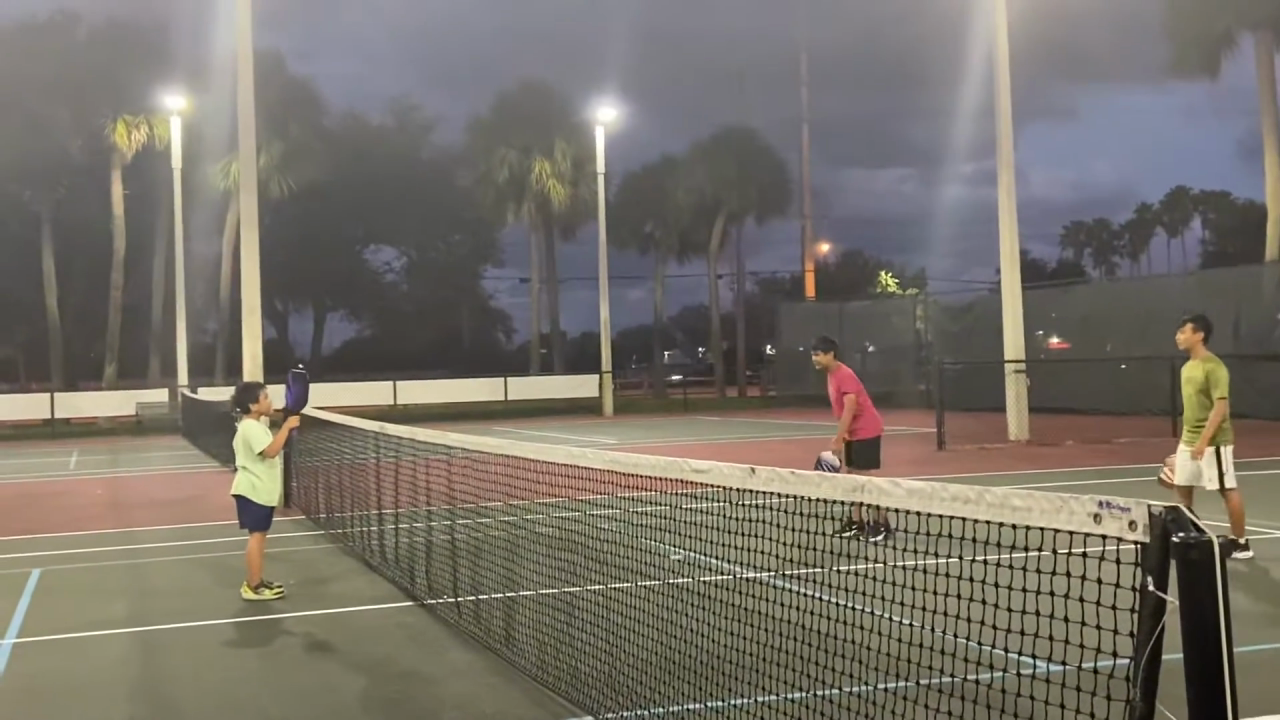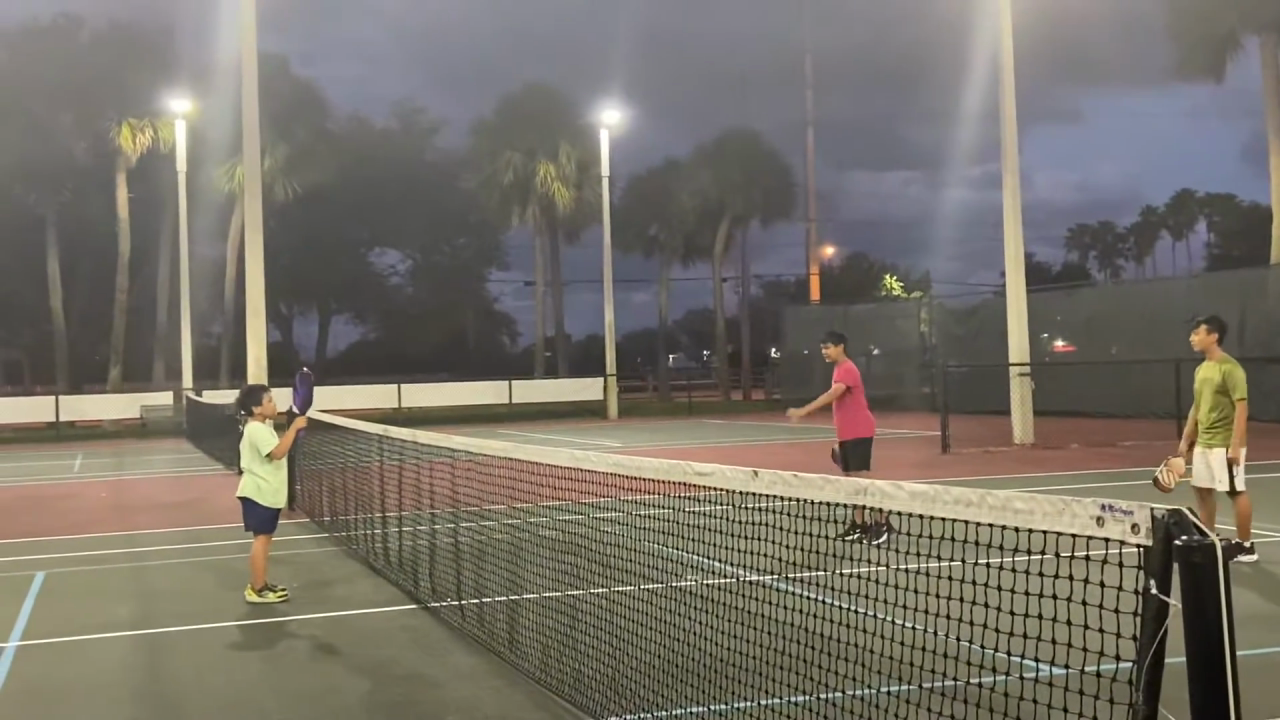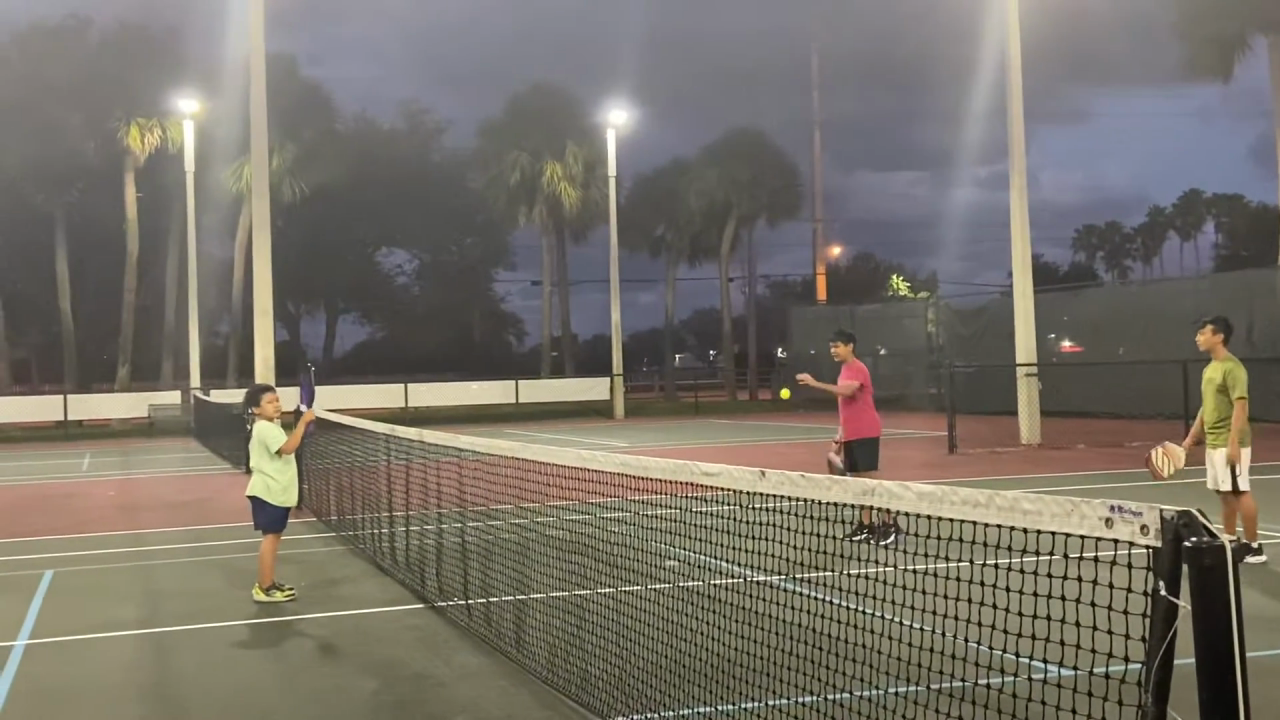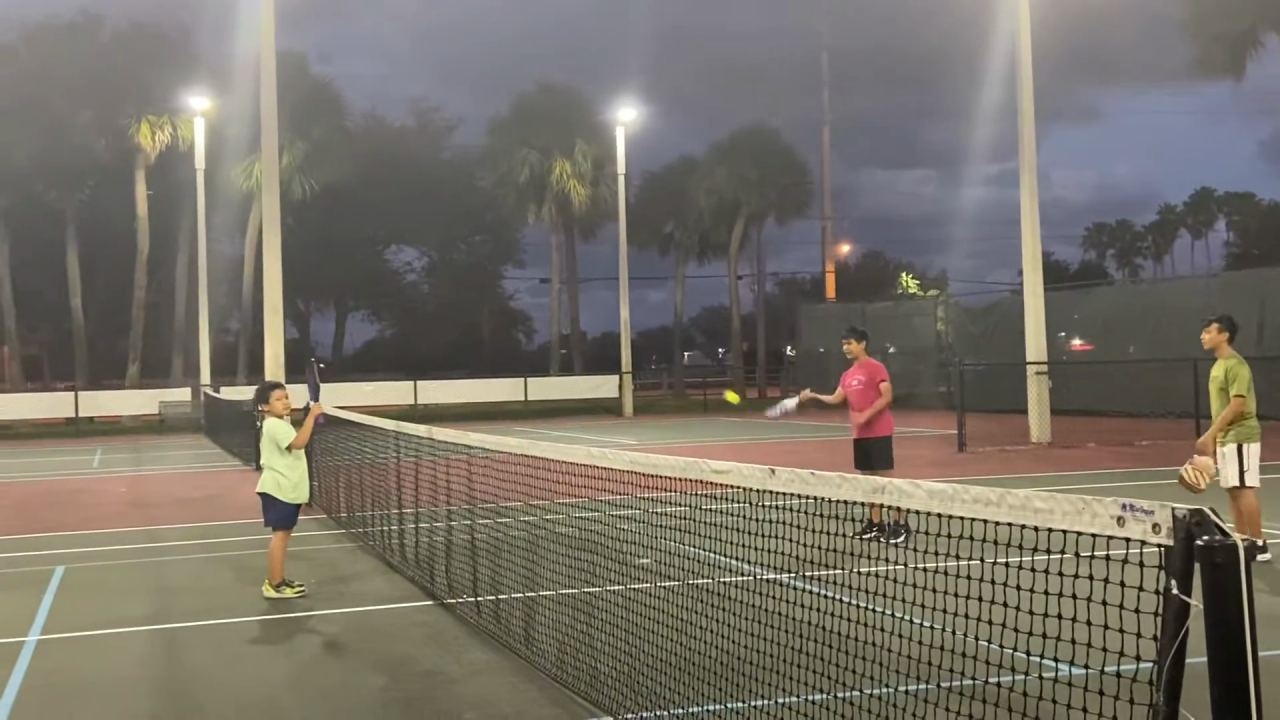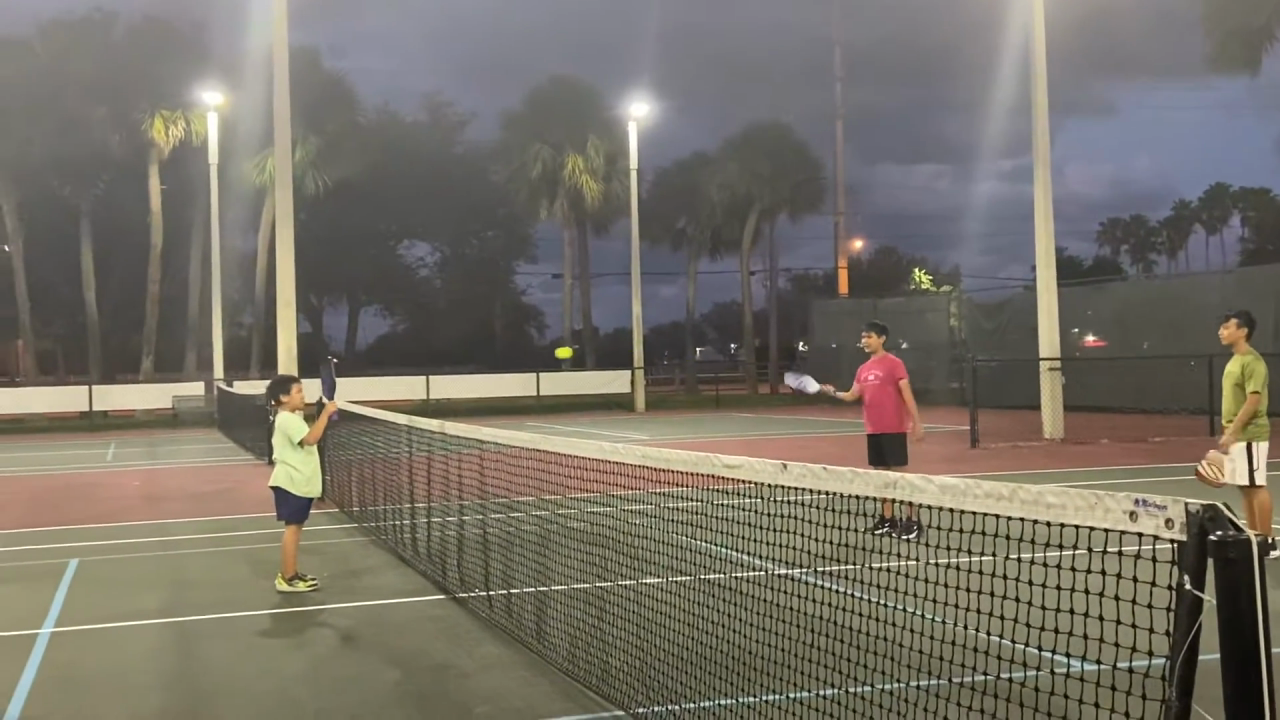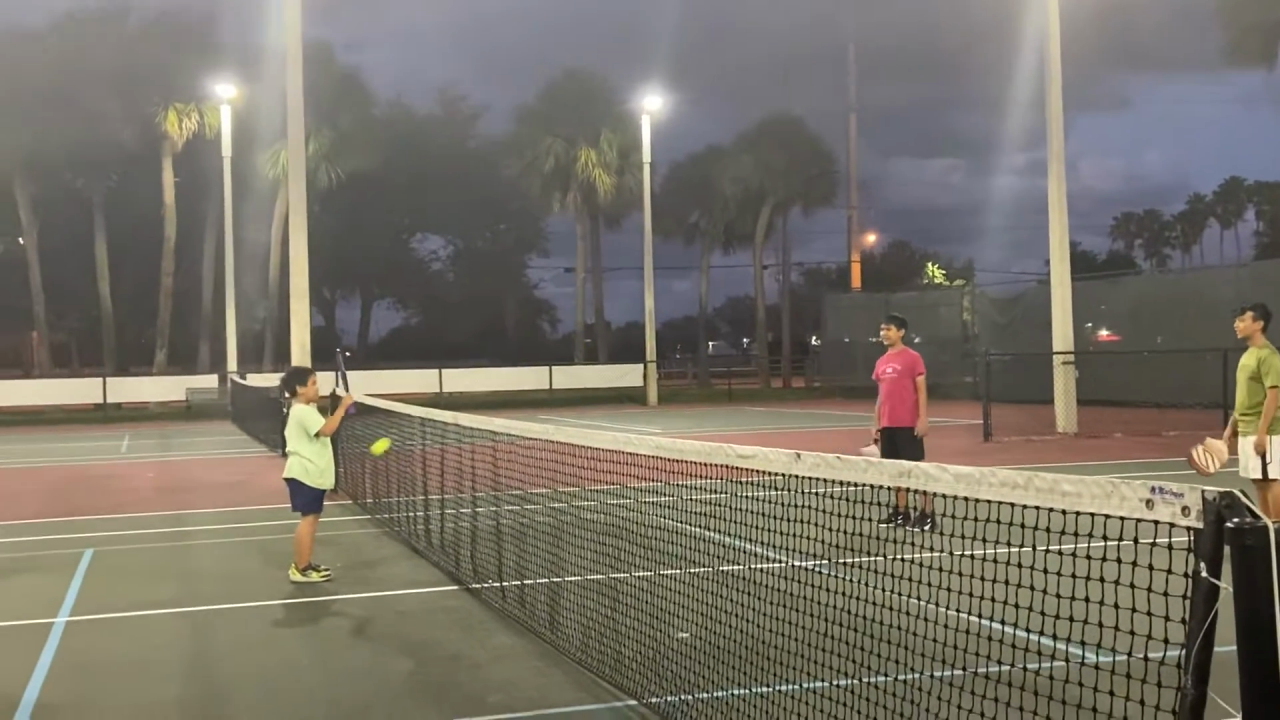
dt=0.3s
person 1, frame 1
left shoulder: (1214, 367)
right shoulder: (1186, 368)
left elbow: (1220, 407)
left wrist: (1204, 440)
left hip: (1214, 442)
right hip: (1188, 441)
left knee: (1228, 490)
right knee: (1182, 488)
left ankle: (1240, 542)
person 1, frame 2
left shoulder: (1230, 368)
right shoulder: (1200, 369)
left elbow: (1241, 407)
left wrist: (1236, 445)
right wrist: (1185, 439)
left hip: (1225, 443)
right hip: (1203, 443)
left knee: (1236, 492)
right knee: (1201, 489)
left ankle: (1245, 546)
person 1, frame 3
left shoulder: (1232, 367)
right shoulder: (1209, 369)
left elbow: (1240, 407)
left wrist: (1233, 443)
right wrist: (1191, 436)
left hip: (1229, 443)
right hip: (1213, 442)
left knee: (1240, 492)
right knee: (1224, 493)
left ankle: (1253, 547)
person 1, frame 4
left shoulder: (1236, 365)
right shoulder: (1218, 366)
left elbow: (1236, 404)
left wrist: (1210, 434)
right wrist: (1213, 438)
left hip: (1241, 437)
right hip: (1226, 438)
left knee: (1244, 489)
right knee: (1234, 490)
left ankle: (1258, 545)
right ankle: (1241, 541)
person 1, frame 5
left shoulder: (1252, 361)
right shoulder: (1233, 361)
left elbow: (1253, 401)
left wrist: (1230, 432)
right wrist: (1228, 433)
left hip: (1250, 436)
right hip: (1236, 437)
left knee: (1257, 488)
right knee: (1246, 489)
left ankle: (1268, 543)
person 1, frame 6
right shoulder: (1247, 355)
left wrist: (1262, 432)
right wrist: (1231, 427)
left hip: (1262, 431)
right hip: (1245, 430)
right knee: (1259, 482)
person 2, frame 1
left shoulder: (255, 425)
right shoulder: (251, 427)
left elbow: (269, 450)
right elbow: (271, 451)
right wrist: (286, 427)
left hip: (260, 490)
right hip: (253, 491)
left knee: (259, 535)
right knee: (257, 535)
left ankle: (255, 581)
right ankle: (253, 586)
person 2, frame 2
left shoulder: (261, 427)
right shoulder: (257, 429)
left elbow: (276, 452)
right elbow: (278, 452)
right wrist: (294, 428)
left hip: (265, 492)
right hip: (258, 493)
left knee: (264, 538)
right knee: (261, 538)
left ankle: (259, 584)
right ankle: (257, 589)
person 2, frame 3
left shoulder: (269, 426)
right shoulder: (265, 428)
left elbow: (285, 449)
right elbow: (288, 448)
right wrist: (302, 422)
left hip: (275, 492)
right hip: (268, 492)
left knee: (273, 537)
right knee: (270, 537)
left ankle: (267, 583)
right ankle: (265, 588)
person 2, frame 4
left shoulder: (279, 424)
right shoulder: (274, 425)
left elbow: (295, 445)
right elbow: (298, 443)
right wrist: (311, 417)
left hip: (287, 489)
right hip: (278, 489)
left knee: (284, 534)
right knee: (280, 534)
left ankle: (277, 580)
right ankle: (275, 585)
person 2, frame 5
left shoulder: (291, 418)
right shoulder: (288, 419)
left elbow: (307, 441)
right elbow: (311, 439)
right wrist: (325, 414)
left hip: (298, 483)
right hip: (291, 483)
left knee: (295, 527)
right knee: (293, 527)
left ankle: (290, 573)
right ankle: (287, 578)
person 2, frame 6
left shoulder: (303, 410)
right shoulder: (303, 411)
right elbow: (326, 431)
right wrist: (342, 407)
left hip: (311, 474)
right hip: (304, 475)
left knee: (309, 519)
right knee: (308, 519)
left ankle: (302, 563)
right ankle: (301, 568)
person 3, frame 1
left shoulder: (844, 375)
right shoulder: (830, 374)
left elbow: (850, 408)
left wrist: (839, 439)
right wrist: (840, 434)
left hip: (866, 431)
right hip: (854, 432)
left knee: (866, 477)
right knee: (851, 476)
left ankle: (882, 524)
right ankle: (856, 522)
person 3, frame 2
left shoulder: (847, 369)
right shoulder: (839, 369)
left elbow: (831, 395)
left wrist: (803, 411)
right wrist: (840, 438)
left hip: (859, 433)
right hip: (847, 435)
left knee: (861, 478)
right knee: (851, 479)
left ankle: (882, 523)
right ankle: (859, 525)
person 3, frame 3
left shoulder: (858, 369)
right shoulder: (844, 371)
left elbow: (847, 391)
left wrist: (814, 383)
right wrist: (840, 436)
left hip: (866, 434)
right hip: (851, 435)
left knee: (870, 479)
right knee: (857, 480)
left ankle: (890, 524)
right ankle: (866, 525)
person 3, frame 4
left shoulder: (876, 367)
right shoulder: (848, 375)
left elbow: (887, 396)
right elbow: (836, 399)
left wrist: (866, 414)
right wrist: (814, 396)
left hip: (878, 432)
right hip: (860, 434)
left knee: (886, 477)
left ankle: (901, 524)
right ankle: (876, 524)
person 3, frame 5
left shoulder: (894, 364)
right shoulder: (863, 369)
left elbow: (907, 394)
right elbow: (853, 395)
left wrist: (917, 422)
right wrist: (834, 393)
left hip: (894, 429)
right hip: (873, 430)
left knee: (900, 474)
left ankle: (913, 520)
right ankle: (888, 519)
person 3, frame 6
left shoulder: (913, 358)
right shoulder: (881, 362)
left elbow: (922, 390)
left wrist: (923, 418)
right wrist: (876, 423)
left hip: (908, 424)
right hip: (888, 425)
left ankle: (927, 514)
right ankle: (901, 512)
